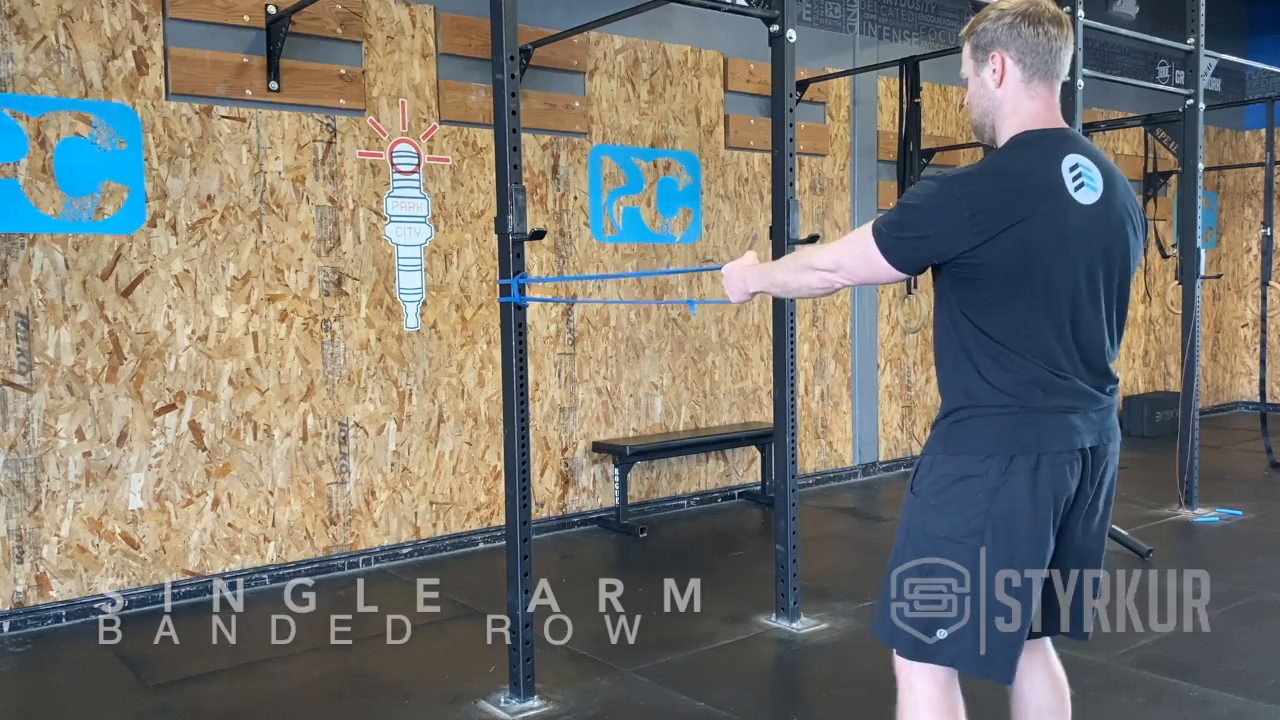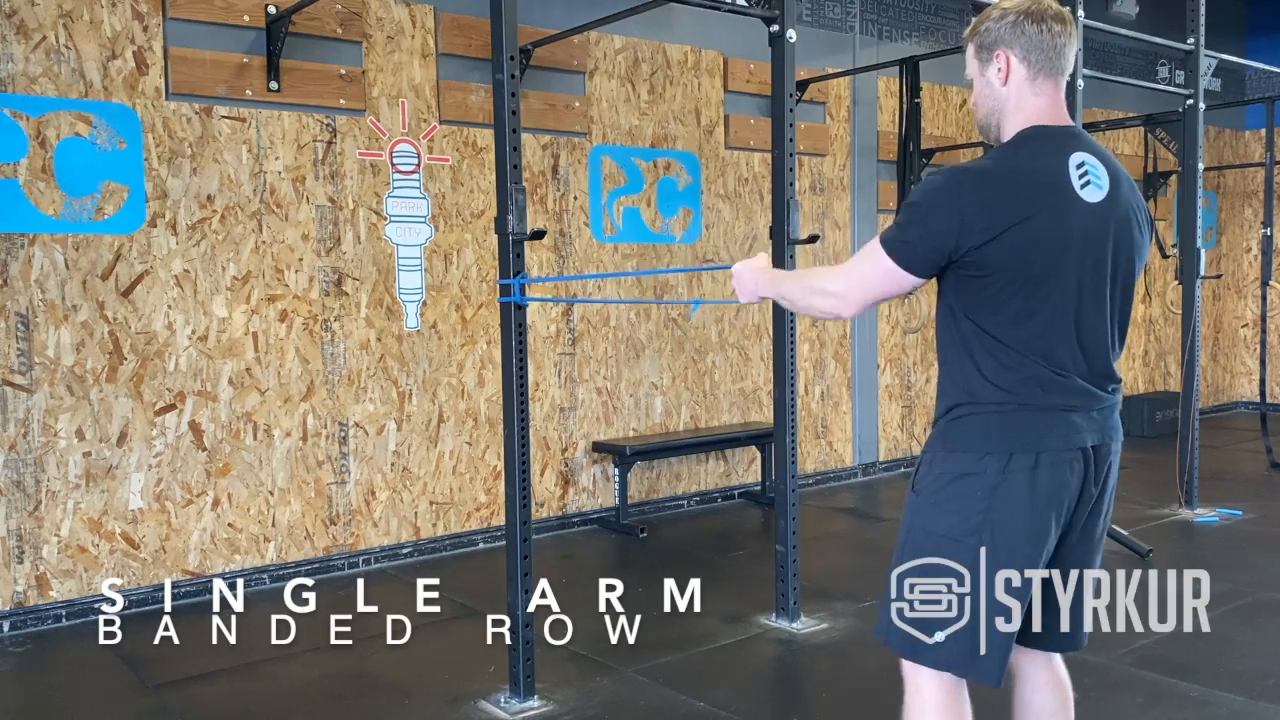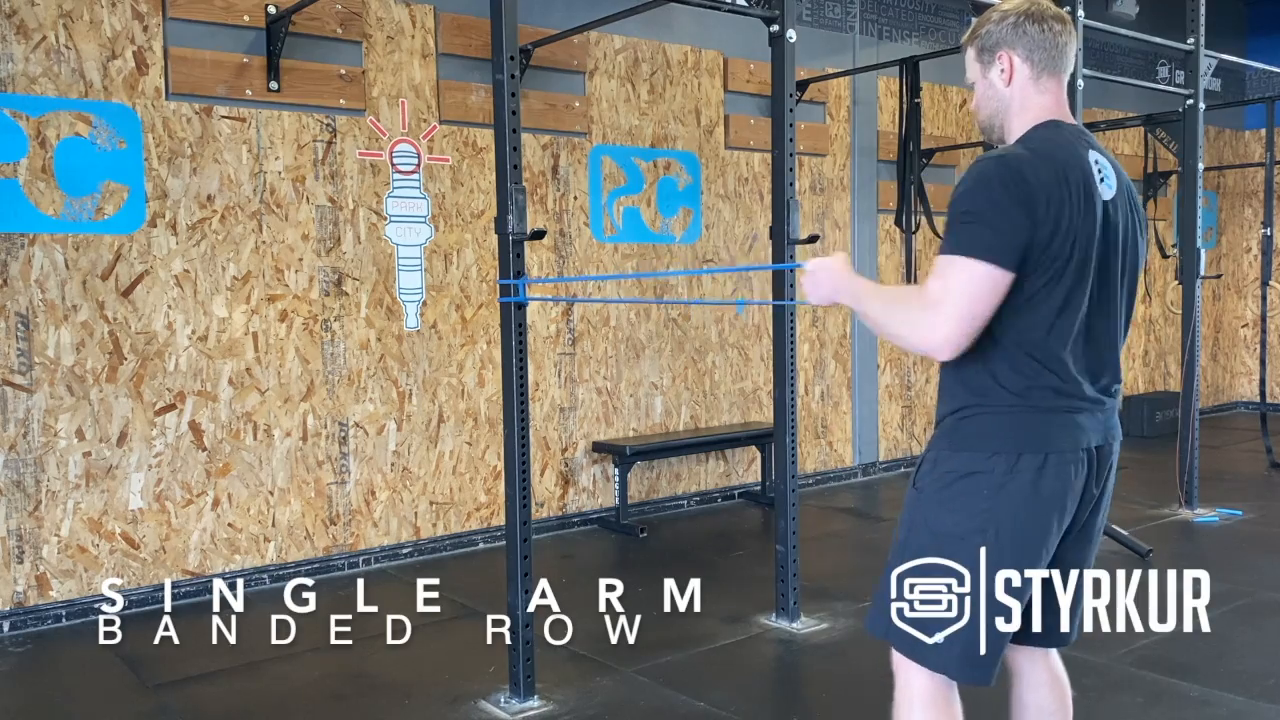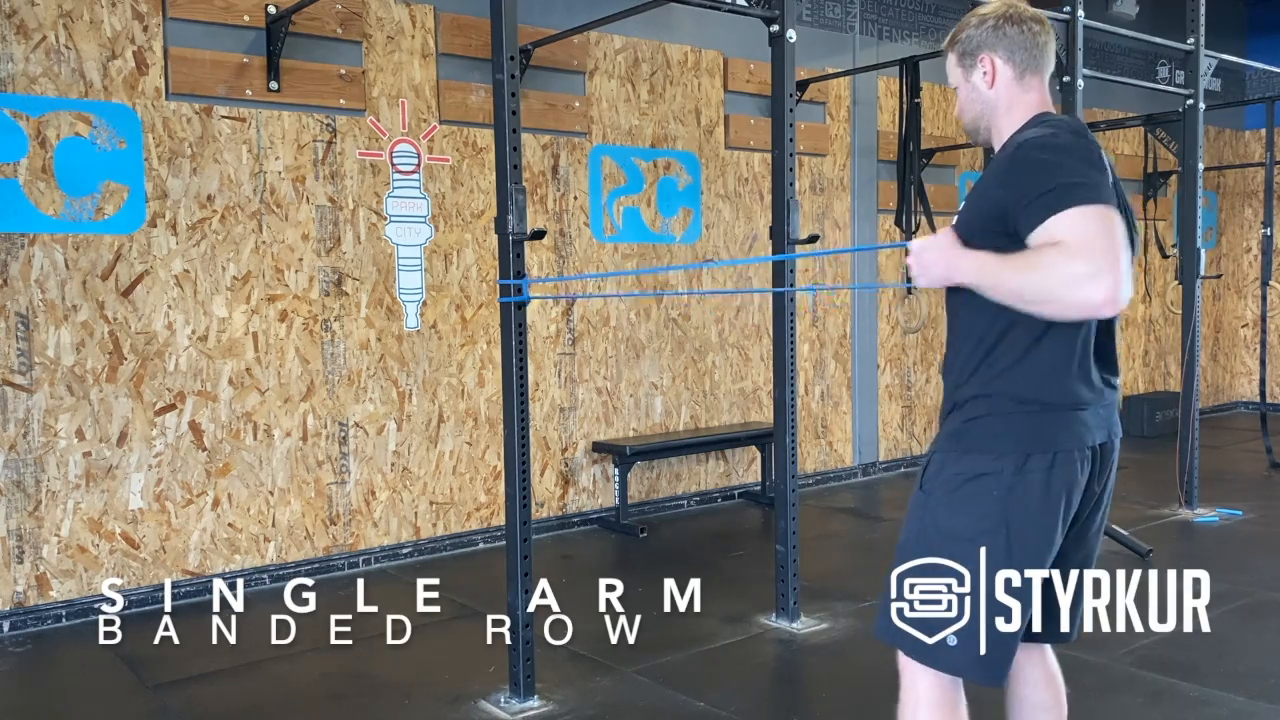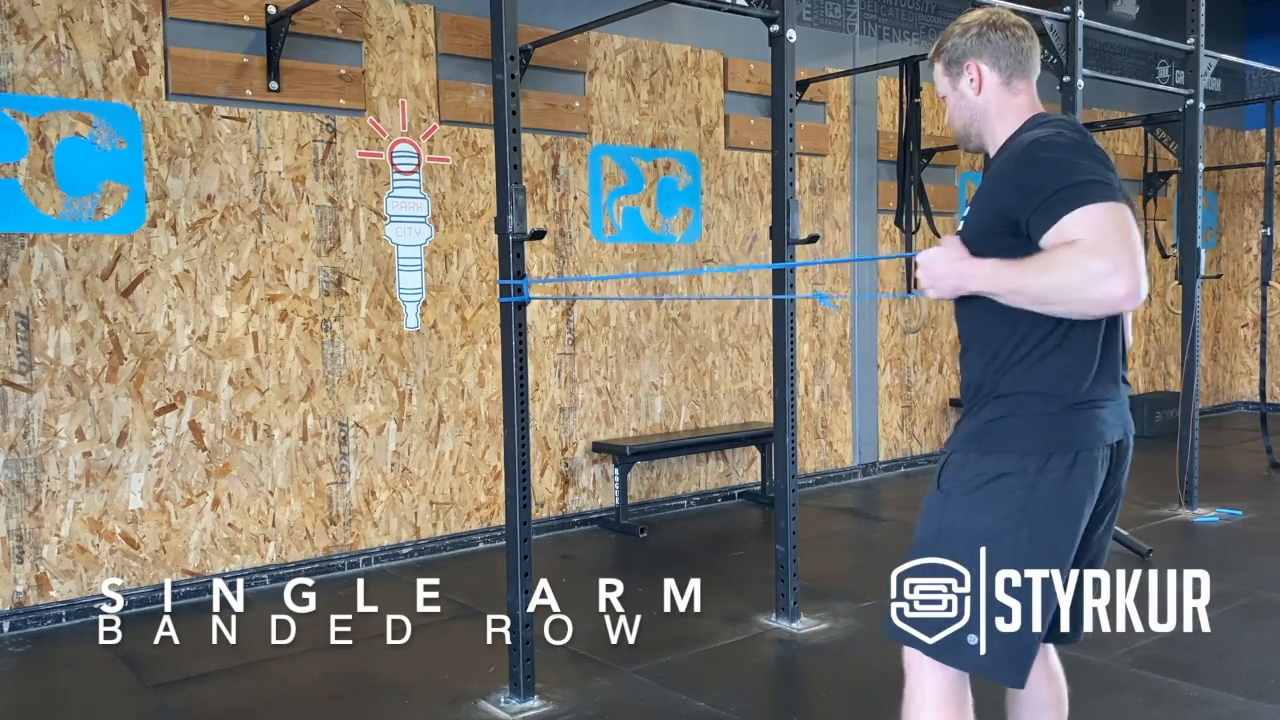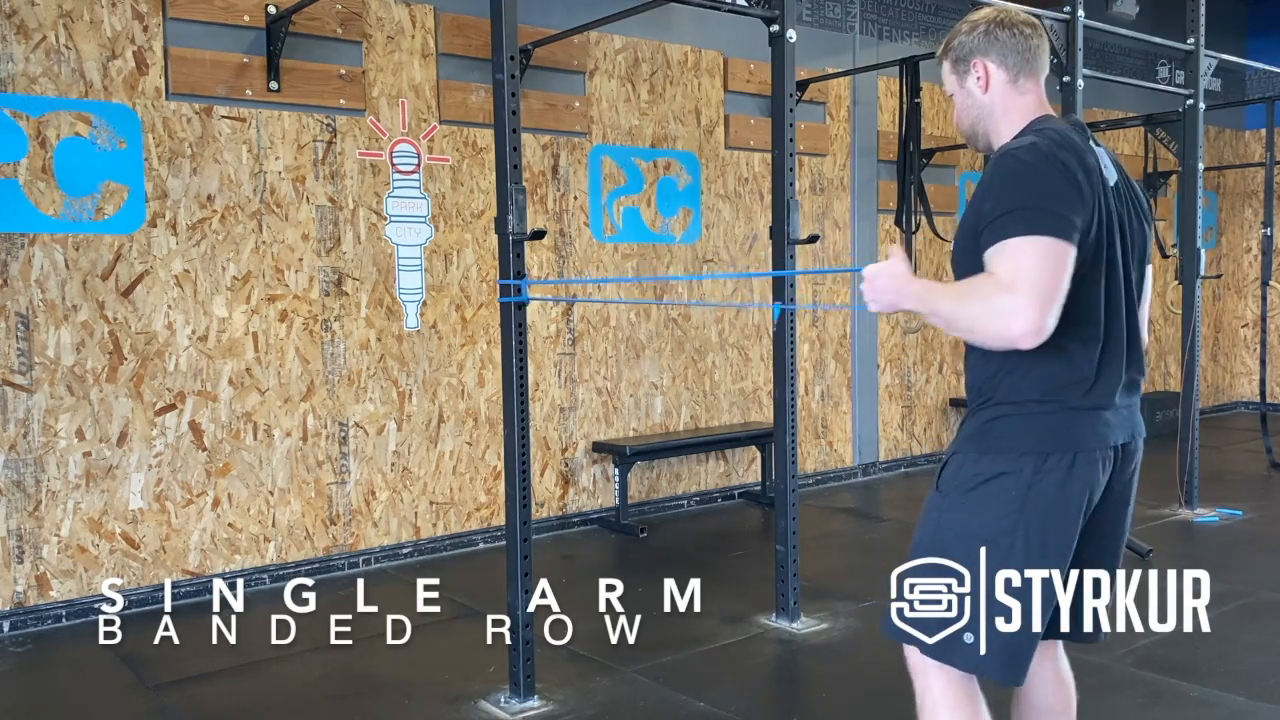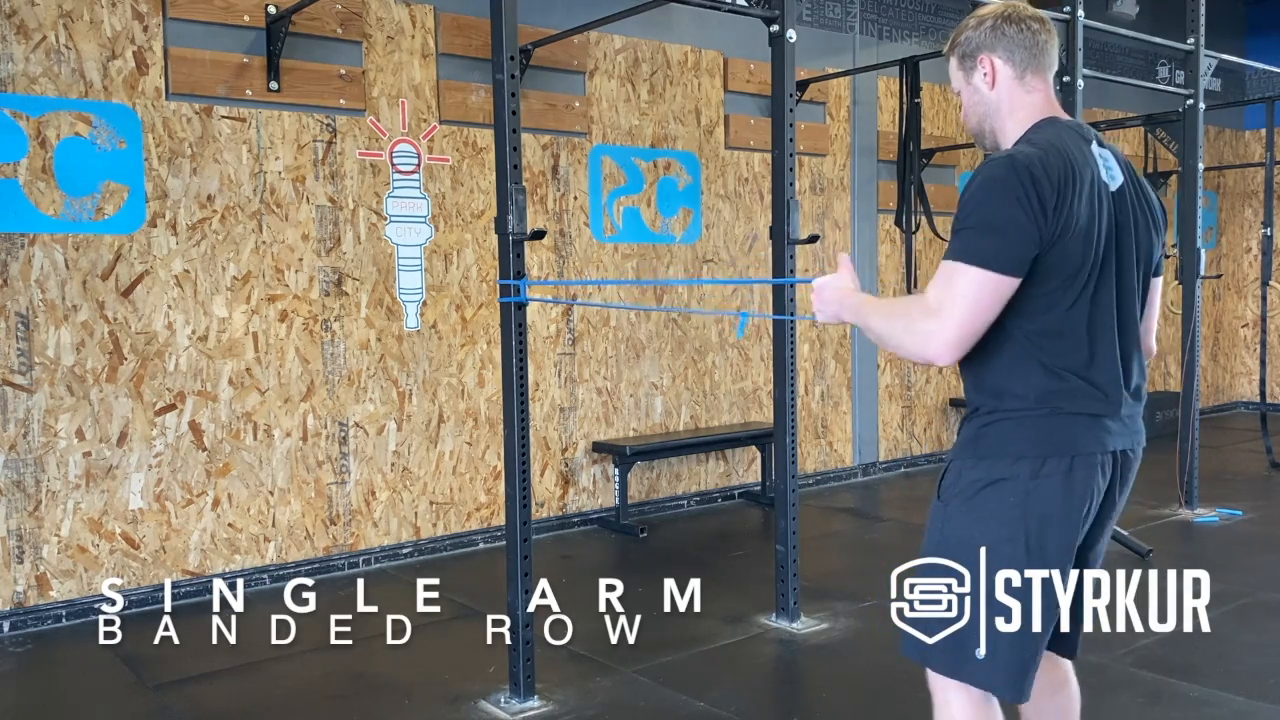
dt=0.2s
person 1, frame 1
left shoulder: (971, 194)
right shoulder: (1117, 190)
left elbow: (830, 267)
left wrist: (750, 277)
left hip: (994, 456)
right hip: (1085, 447)
left knee: (922, 658)
right knee: (1025, 638)
person 1, frame 2
left shoulder: (971, 190)
right shoulder: (1123, 189)
left elbow: (845, 293)
left wrist: (764, 280)
left hip: (995, 455)
right hip: (1090, 448)
left knee: (931, 662)
right knee: (1032, 644)
person 1, frame 3
left shoulder: (1007, 177)
right shoulder: (1114, 184)
left elbow: (938, 330)
left wrist: (841, 283)
left hip: (997, 453)
right hip: (1086, 446)
left knee: (922, 657)
right knee: (1028, 641)
person 1, frame 4
left shoulder: (1042, 153)
right shoulder: (1067, 160)
left elbow: (1103, 284)
left wrist: (956, 263)
left hip: (1004, 450)
right hip: (1082, 442)
left knee: (927, 656)
right knee: (1023, 639)
person 1, frame 5
left shoulder: (1045, 155)
right shoulder: (1046, 161)
left elbow: (1118, 279)
right elbow: (1116, 327)
left wrist: (971, 272)
left hip: (1021, 448)
right hip: (1085, 440)
left knee: (933, 653)
right knee: (1026, 642)
person 1, frame 6
left shoulder: (1029, 165)
right shoulder: (1104, 168)
left elbow: (1021, 317)
right elbow: (1132, 327)
left wrist: (906, 290)
left hip: (1022, 448)
right hip: (1104, 438)
left knee: (935, 654)
right knee: (1032, 639)
person 1, frame 7
left shoulder: (1014, 177)
right shoulder: (1127, 180)
left elbow: (940, 335)
right elbow: (1143, 339)
left wrist: (850, 301)
left hip: (1020, 458)
right hip: (1111, 446)
right knee: (1032, 644)
